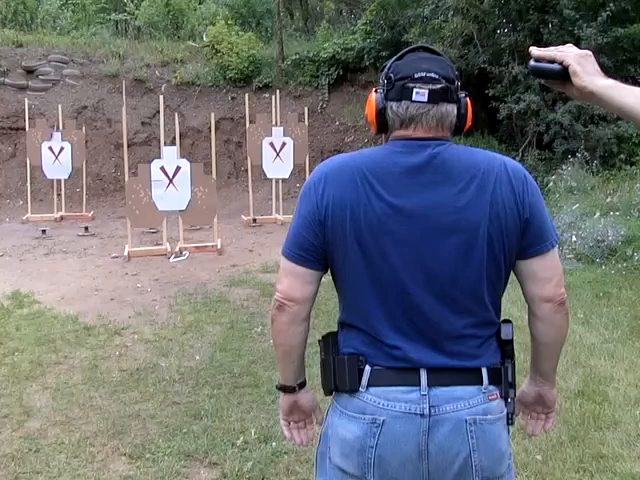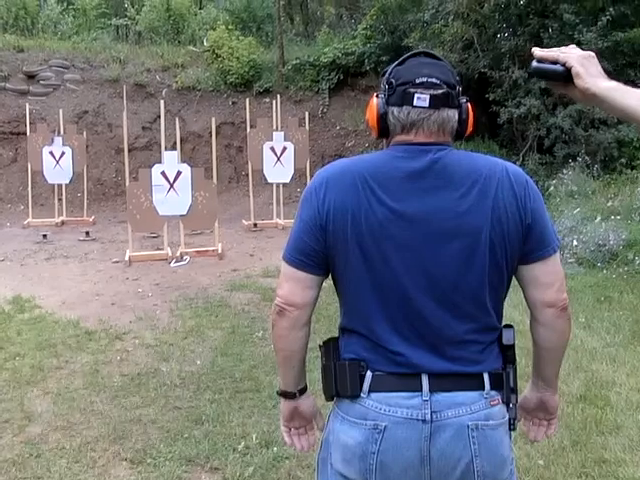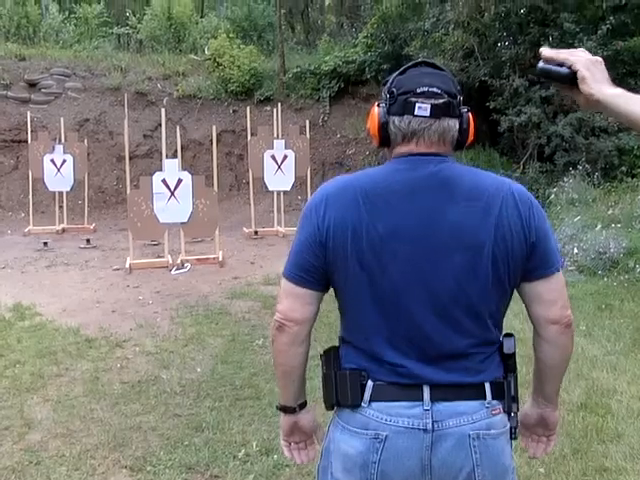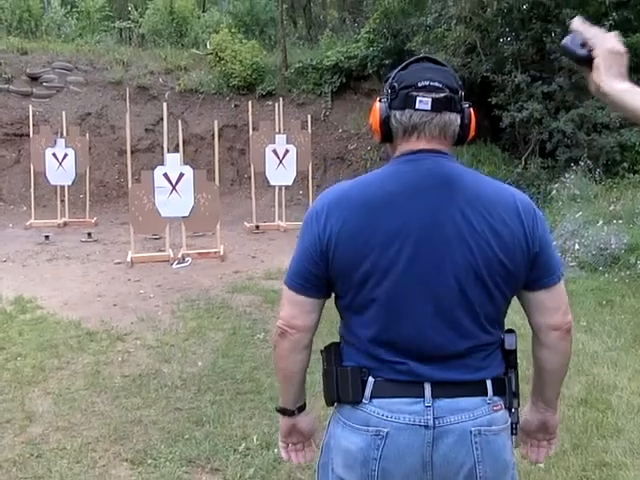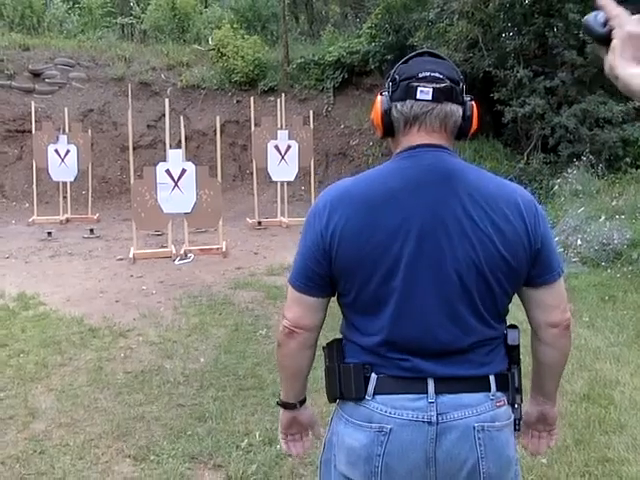
dt=0.1s
person 1, frame 1
left shoulder: (333, 181)
right shoulder: (508, 181)
left elbow: (289, 299)
right elbow: (550, 297)
left wrist: (292, 386)
right wrist: (543, 380)
left hip: (368, 414)
right hip: (473, 414)
person 1, frame 2
left shoulder: (334, 186)
right shoulder: (510, 187)
left elbow: (290, 305)
right elbow: (552, 303)
left wrist: (293, 392)
right wrist: (545, 386)
left hip: (370, 419)
right hip: (475, 419)
person 1, frame 3
left shoulder: (335, 201)
right shoulder: (512, 203)
left elbow: (290, 320)
right elbow: (556, 319)
left wrist: (292, 405)
right wrist: (545, 402)
left hip: (370, 429)
right hip: (476, 429)
person 1, frame 4
left shoulder: (337, 207)
right shoulder: (513, 209)
left elbow: (292, 327)
right elbow: (556, 326)
left wrist: (291, 409)
right wrist: (545, 407)
left hip: (371, 426)
right hip: (477, 426)
person 1, frame 5
left shoulder: (339, 204)
right shoulder: (516, 205)
left elbow: (297, 326)
right elbow: (554, 323)
left wrist: (292, 403)
right wrist: (544, 401)
left hip: (374, 422)
right hip: (480, 423)
